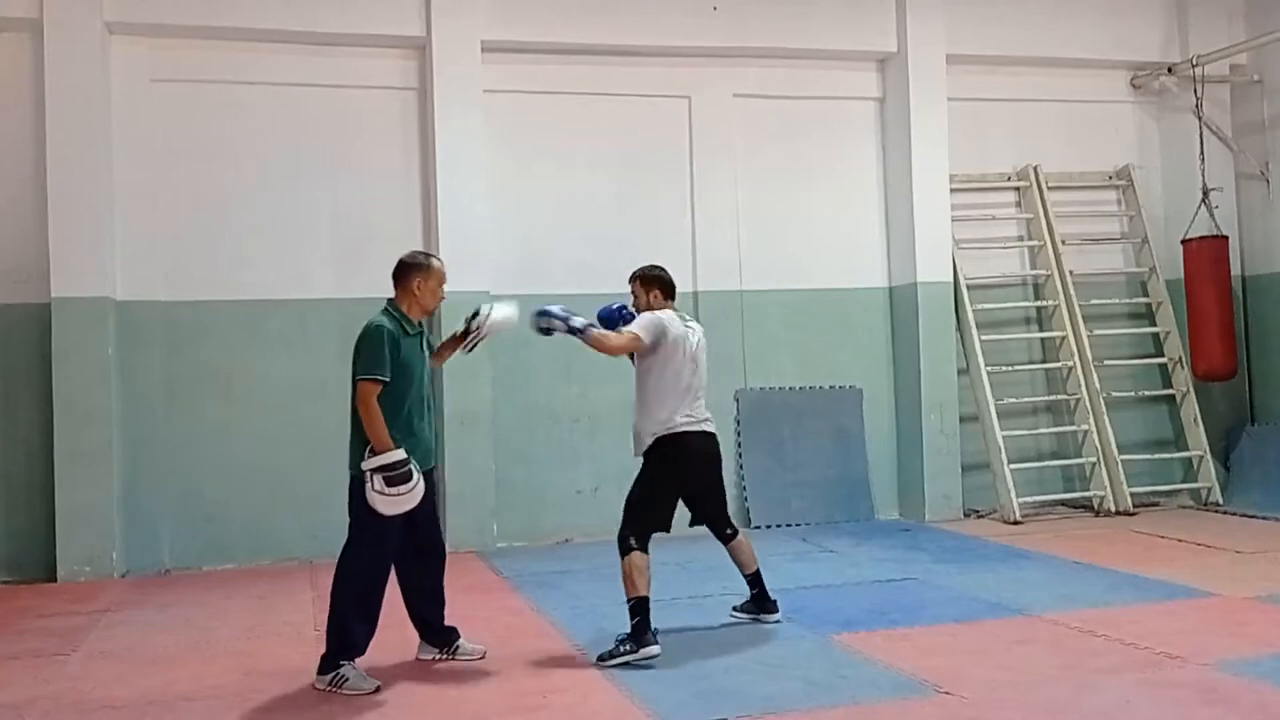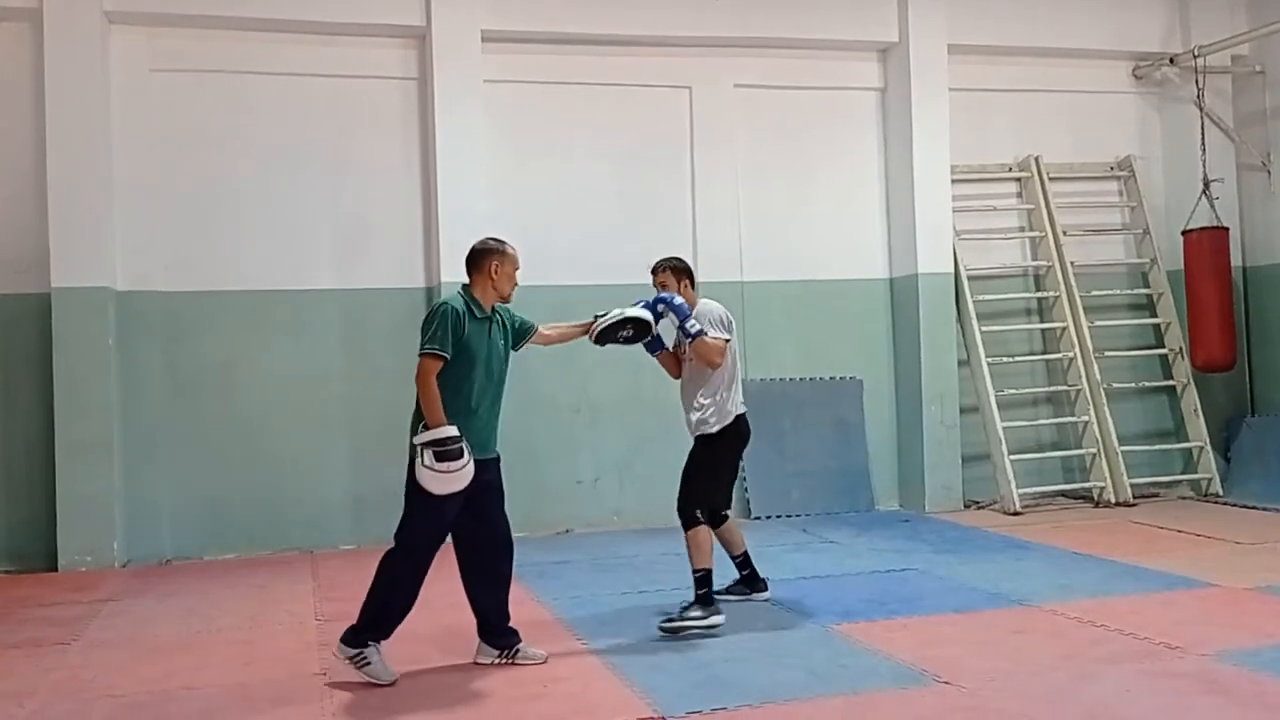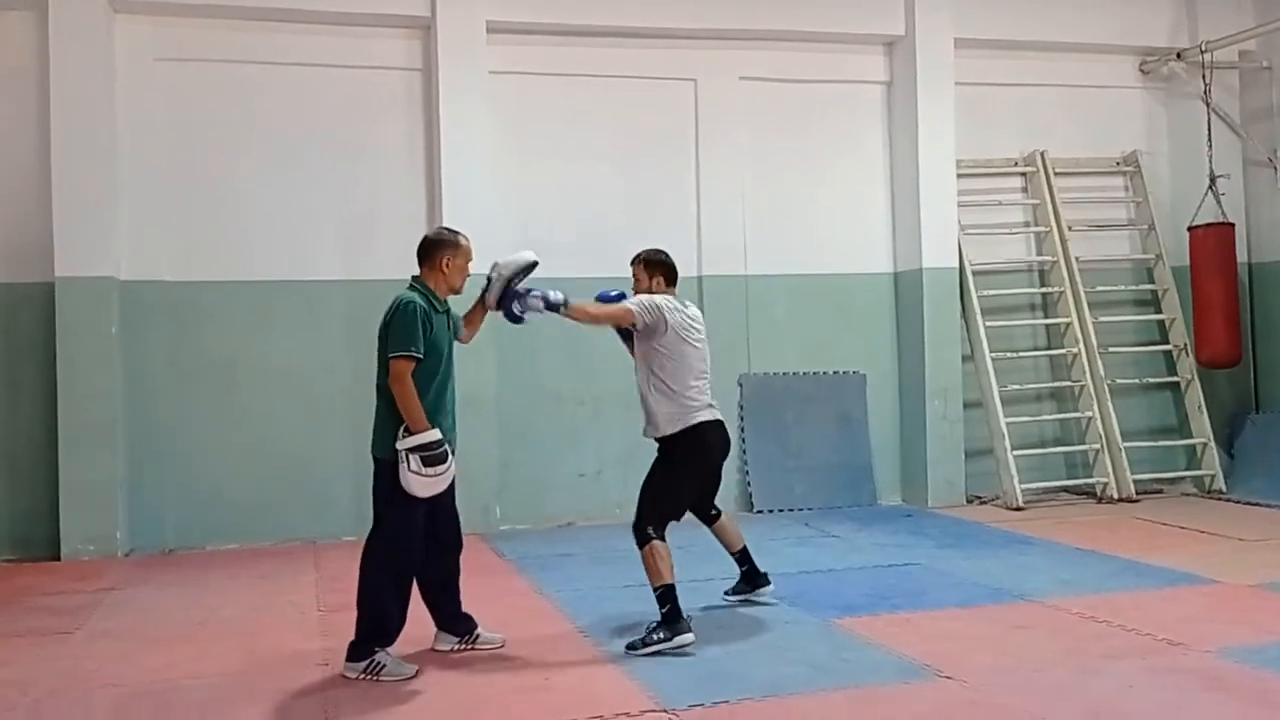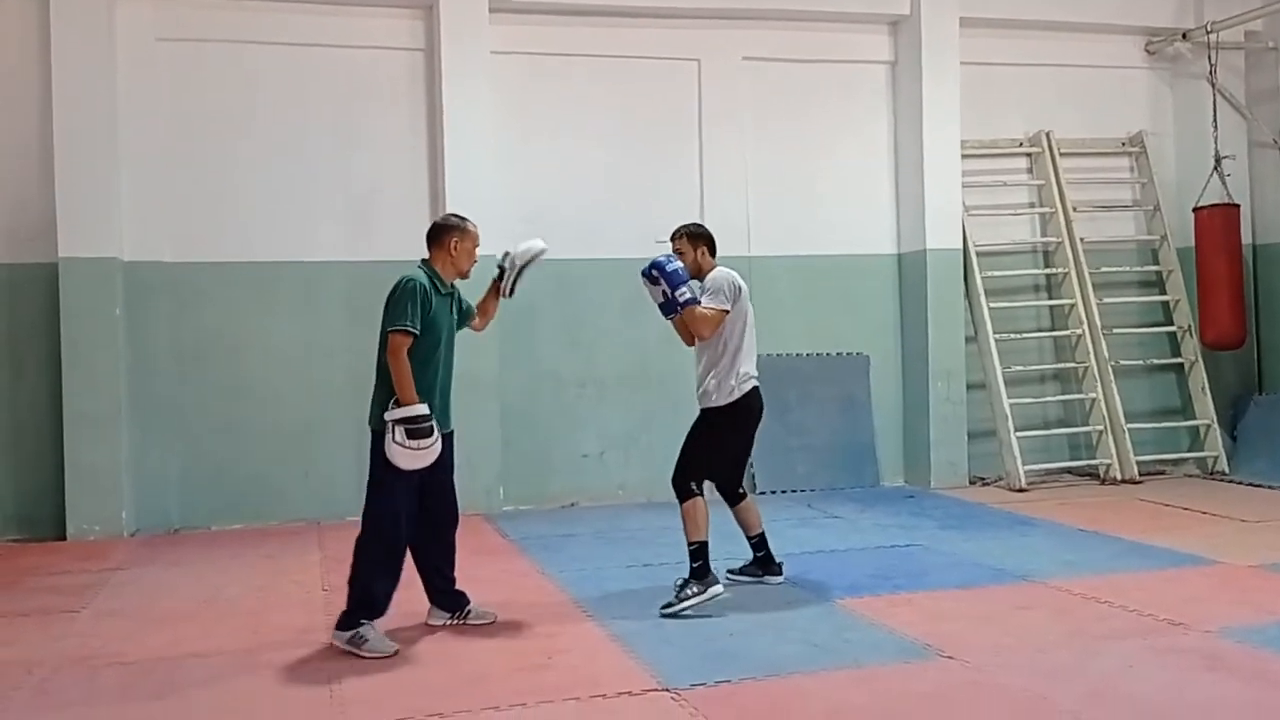
dt=1s
person 1, frame 1
left shoulder: (415, 330)
right shoulder: (381, 330)
right elbow: (366, 399)
left wrist: (461, 339)
right wrist: (389, 458)
left hip: (418, 466)
left knee: (425, 554)
right knee: (367, 563)
left ankle: (436, 637)
right ankle: (335, 664)
person 1, frame 2
left shoulder: (502, 320)
right shoulder: (449, 311)
left elbow: (543, 335)
right elbow: (426, 375)
left wrist: (592, 326)
left hip: (482, 456)
left knee: (492, 548)
right knee: (414, 548)
left ankle: (497, 640)
right ankle: (361, 640)
person 1, frame 3
left shoulder: (437, 308)
right shoulder: (410, 307)
left elbow: (462, 334)
right elbow: (399, 377)
left wrist: (489, 300)
right wrist: (424, 437)
left hip: (432, 448)
right hip: (405, 452)
left knee: (443, 540)
right knee: (394, 547)
left ankle: (453, 627)
right ankle: (365, 652)
person 1, frame 4
left shoulder: (448, 293)
right shoulder: (414, 286)
left elbow: (480, 320)
right elbow: (396, 352)
left wrist: (501, 283)
right wrist: (413, 413)
left hip: (436, 427)
left knee: (439, 517)
right knee: (388, 522)
left ankle: (446, 602)
right ankle: (355, 621)
person 2, frame 1
left shoulder: (655, 320)
right shoulder: (694, 329)
left elbow: (615, 345)
left wrist: (569, 322)
right wrist: (618, 326)
left hip: (670, 445)
right hip: (704, 441)
left knee: (634, 535)
right knee: (720, 523)
left ankle: (641, 633)
right ankle: (762, 600)
person 2, frame 2
left shoulder: (710, 312)
right shoulder: (689, 321)
left elbow: (716, 357)
right elbow: (677, 371)
left wrist: (685, 320)
right wrist: (651, 337)
left hip: (724, 426)
right hip: (712, 429)
left knee: (691, 506)
right knee: (713, 509)
left ankle: (703, 601)
right ankle: (751, 579)
person 2, frame 3
left shoulder: (658, 306)
right shoulder: (687, 312)
left elbow: (607, 314)
left wrist: (546, 299)
right wrist: (608, 321)
left hip: (686, 437)
right hip: (711, 432)
left knee: (647, 526)
right knee: (705, 509)
left ankle: (673, 622)
right ankle: (753, 577)
person 2, frame 4
left shoulder: (721, 279)
right shoulder: (712, 285)
left elbow: (705, 329)
right elbow: (691, 338)
left wrist: (681, 288)
right wrist: (666, 299)
left hip: (730, 402)
right hip: (737, 401)
left knee: (686, 479)
right knee: (730, 484)
left ankle: (701, 575)
right ankle: (765, 562)
